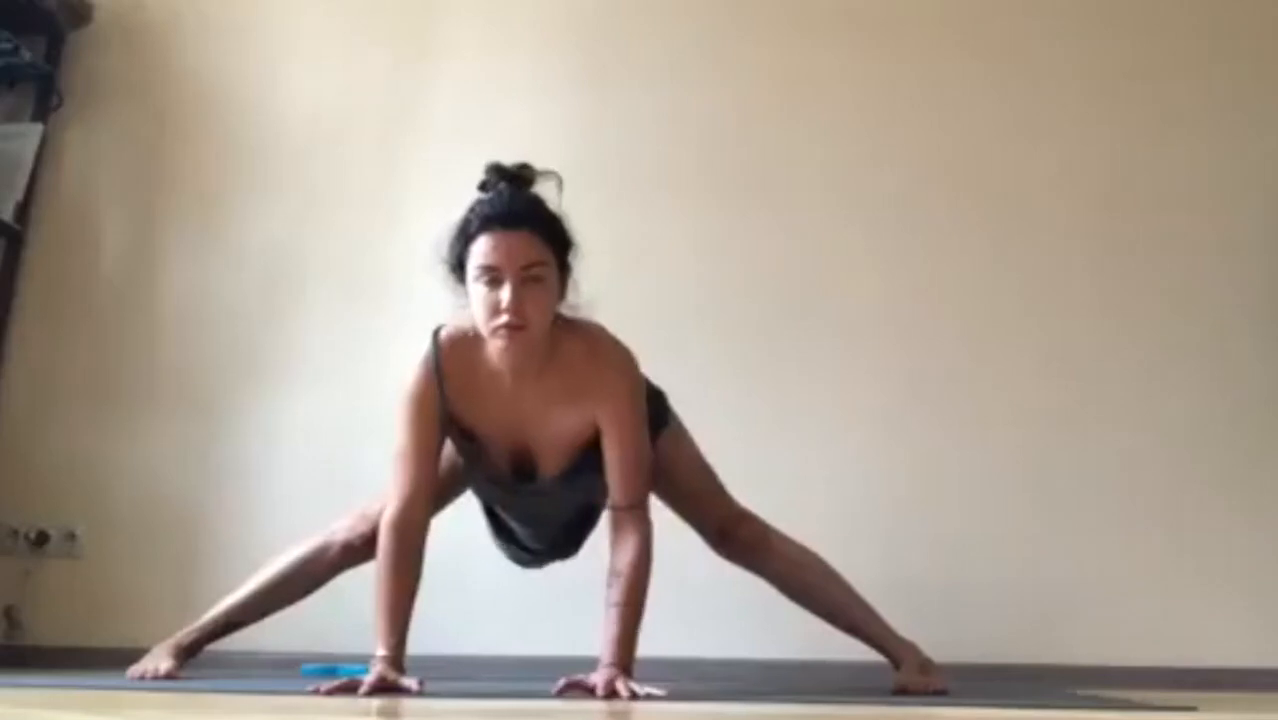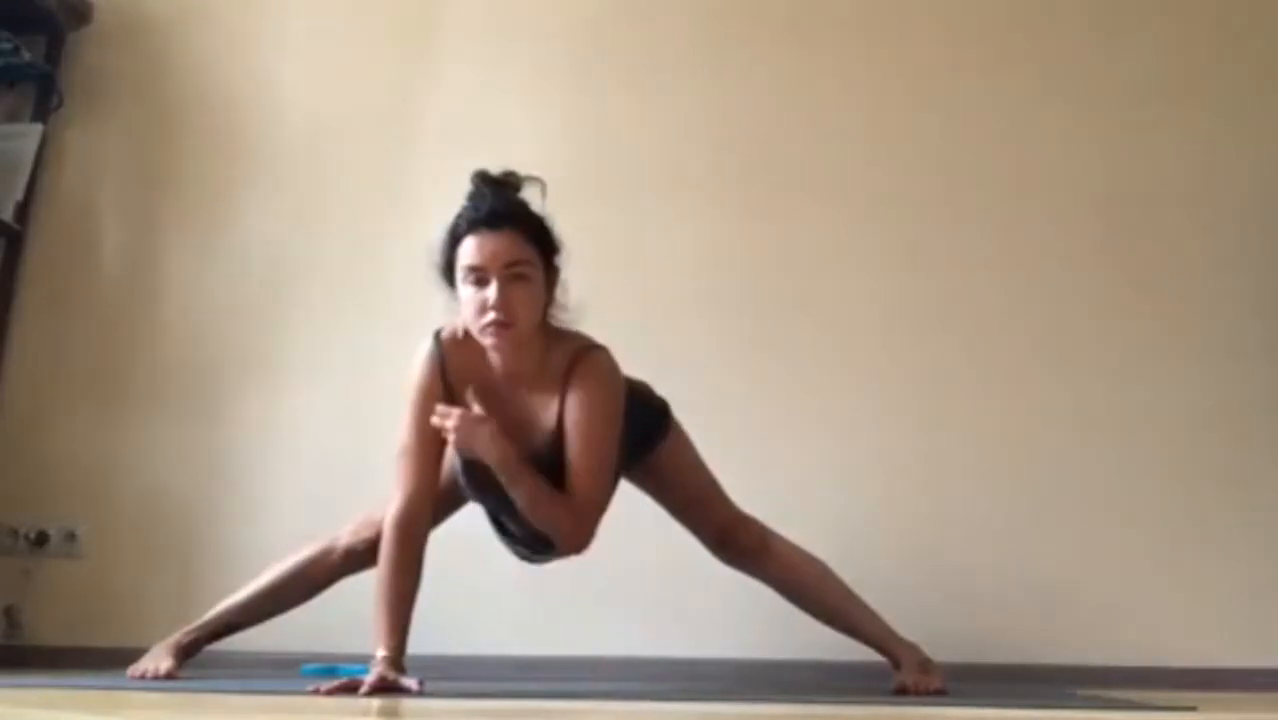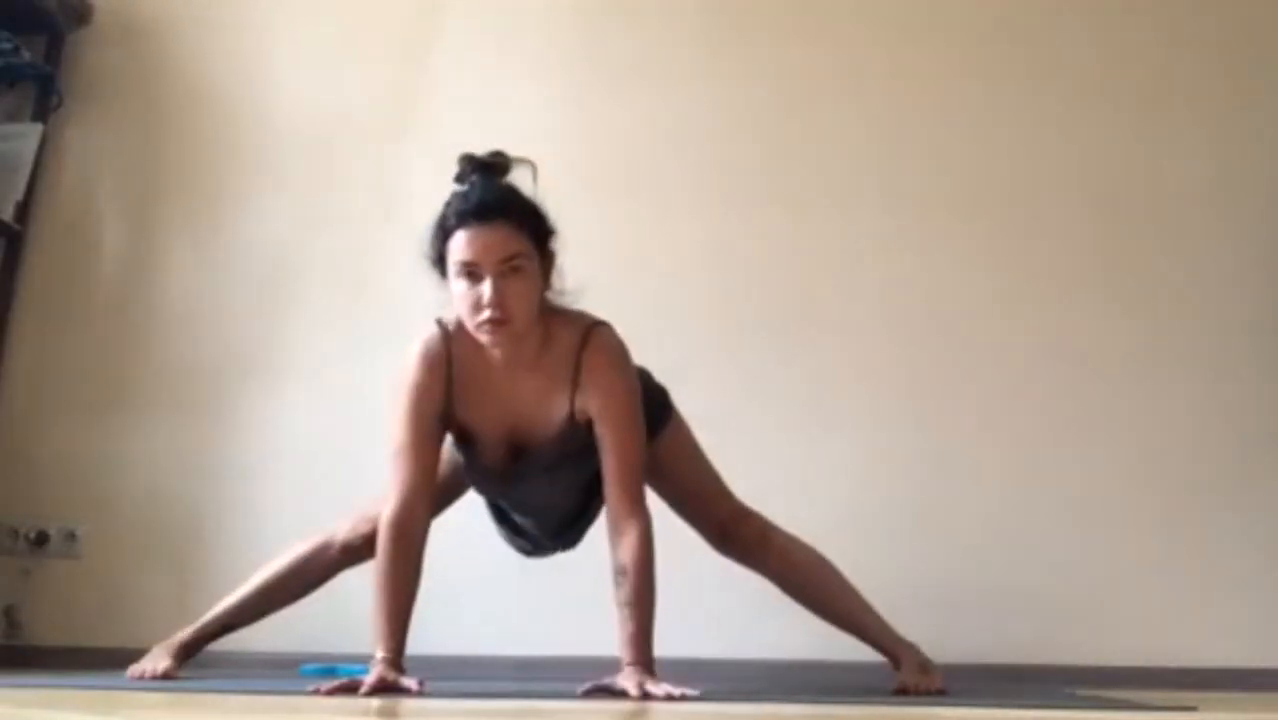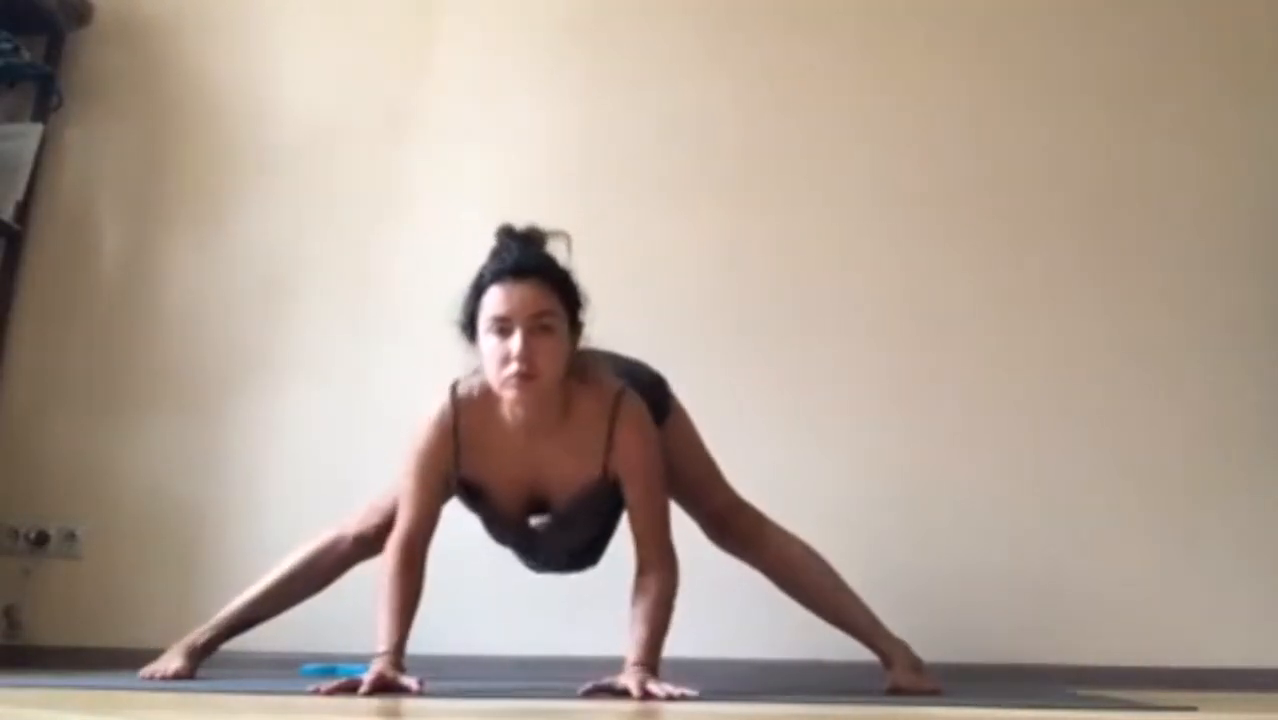
dt=1s
person 1, frame 1
left shoulder: (605, 367)
right shoulder: (442, 361)
left elbow: (630, 525)
right elbow: (404, 518)
left wrist: (616, 661)
right wrist: (387, 658)
left hip: (620, 430)
right hip: (483, 444)
left knee: (738, 534)
right knee: (359, 533)
left ankle: (903, 651)
right ankle: (186, 638)
person 1, frame 2
left shoulder: (591, 373)
right shoulder: (440, 361)
left elbow: (576, 534)
right elbow: (407, 518)
left wrist: (502, 458)
right wrist: (386, 659)
left hip: (623, 427)
right hip: (497, 451)
left knee: (740, 540)
right knee: (363, 540)
left ankle: (902, 651)
right ankle: (183, 638)
person 1, frame 3
left shoulder: (597, 357)
right shoulder: (437, 356)
left elbow: (628, 523)
right elbow: (404, 517)
left wrist: (637, 662)
right wrist: (386, 659)
left hip: (615, 421)
right hip: (486, 447)
left knee: (739, 532)
right knee: (358, 535)
left ankle: (902, 651)
right ankle: (183, 640)
person 1, frame 4
left shoulder: (622, 413)
right shoulder: (454, 418)
left elbow: (656, 559)
right elbow: (405, 545)
left wrist: (640, 664)
right wrist: (387, 658)
left hip: (637, 401)
left knee: (739, 526)
right knee: (365, 530)
left ankle: (896, 652)
right ankle: (195, 642)
